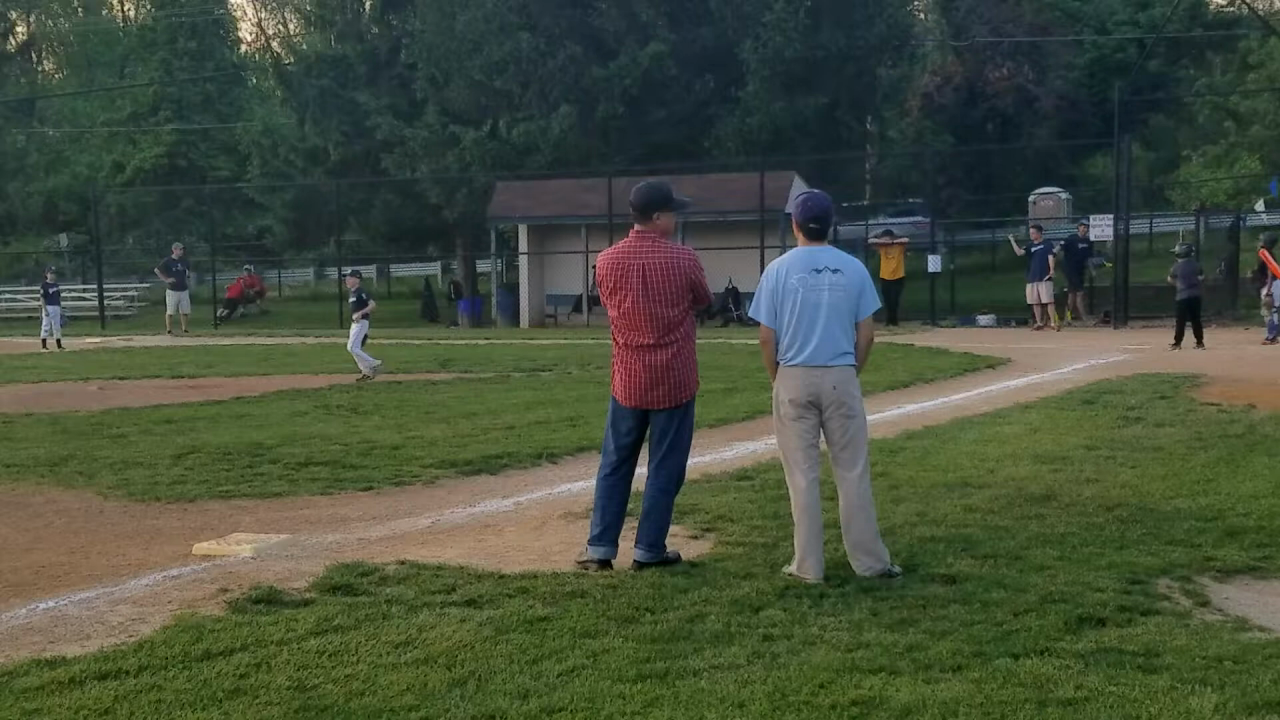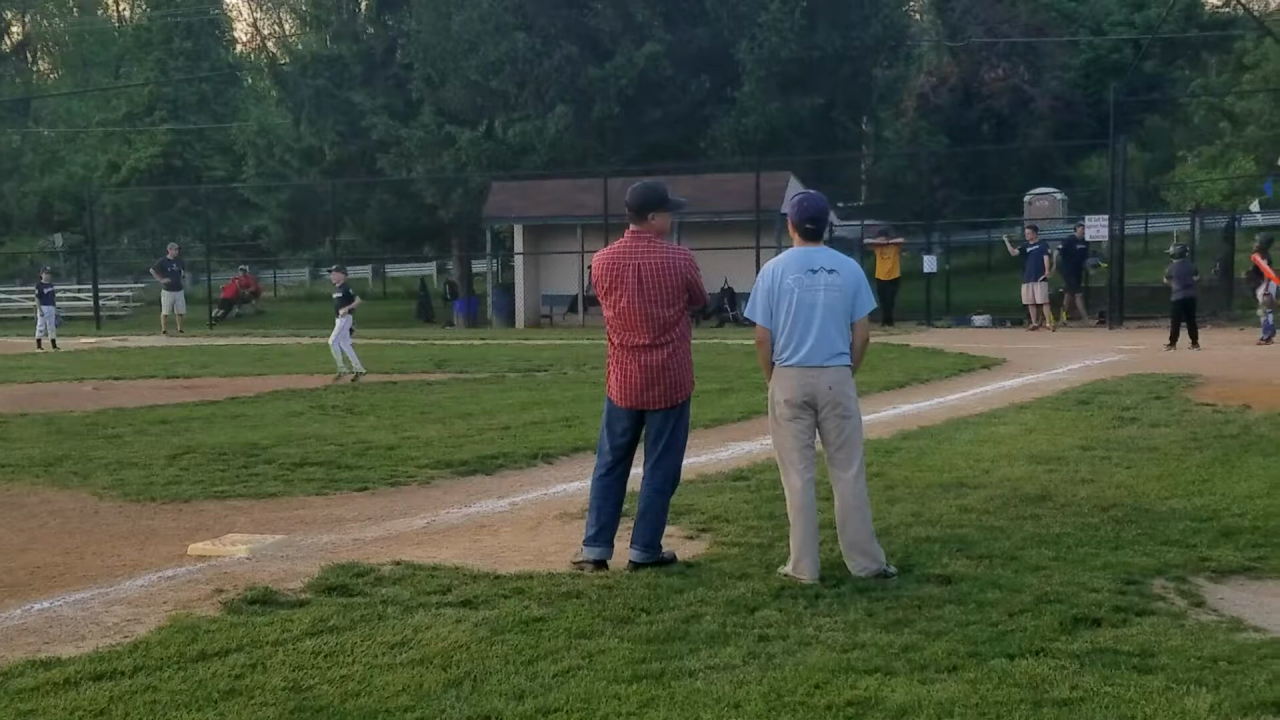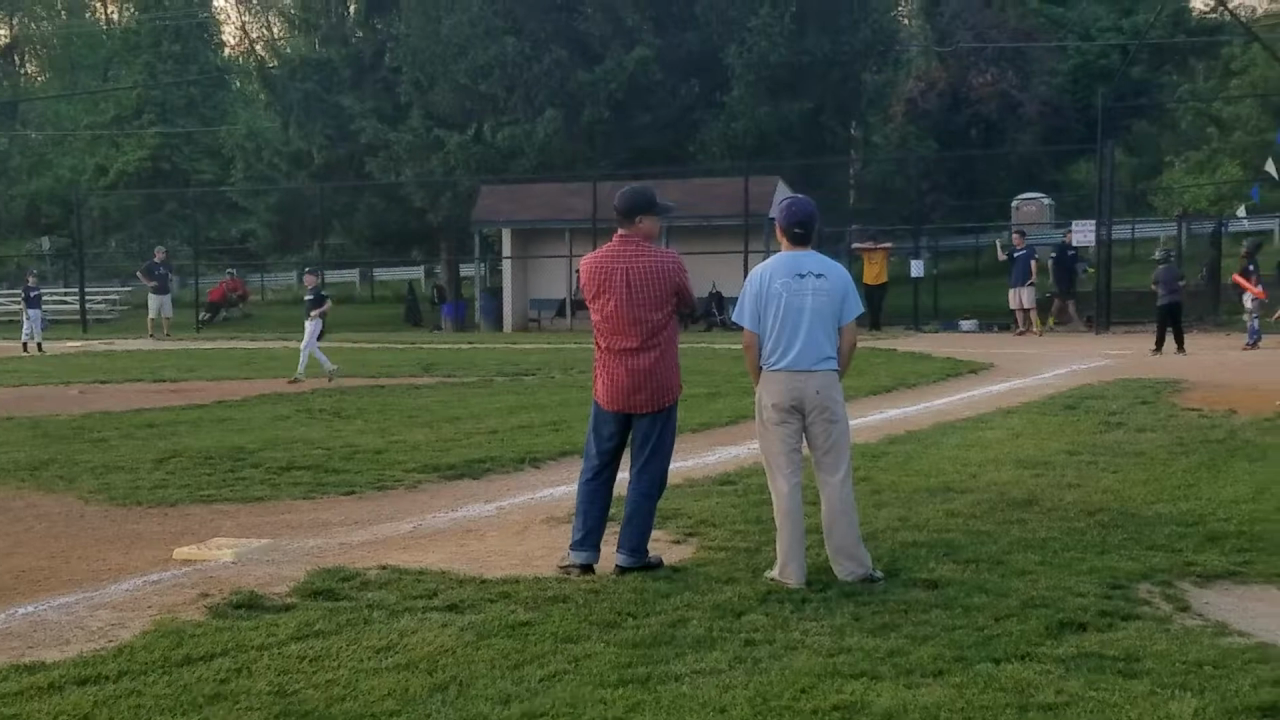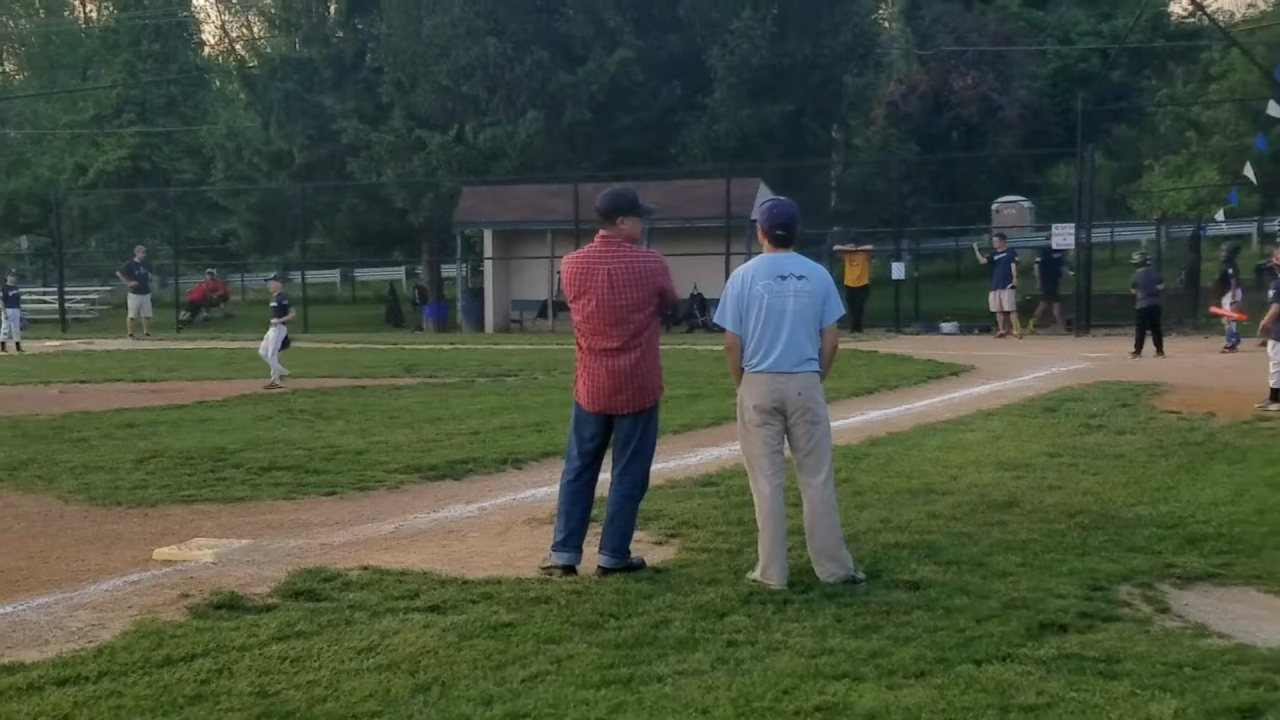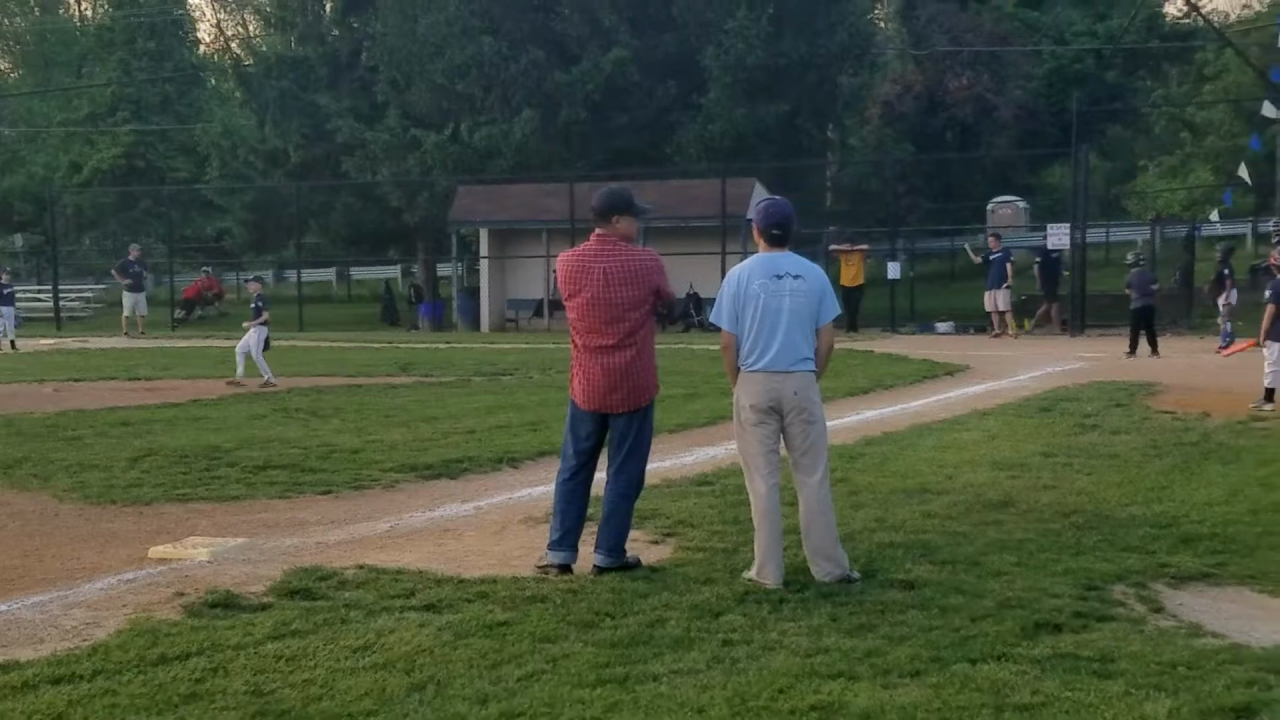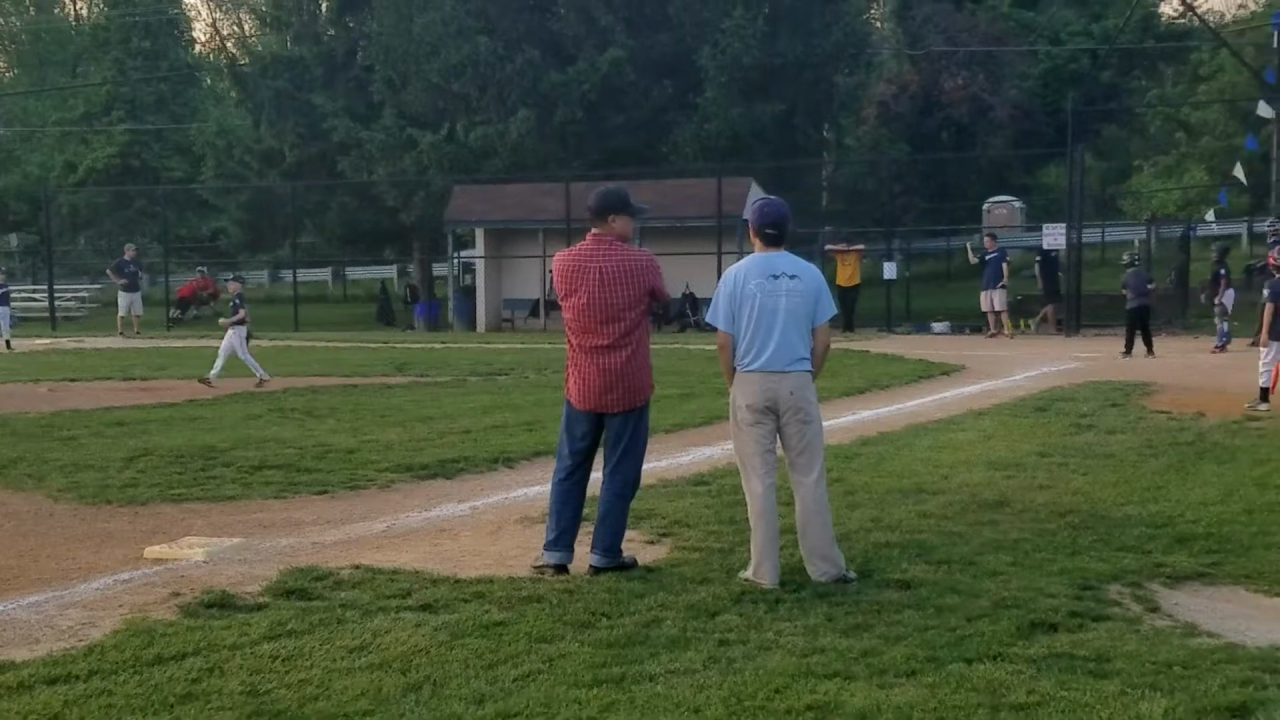
dt=0.1s
person 1, frame 1
left shoulder: (779, 269)
right shoulder: (853, 268)
left elbow: (767, 337)
right elbow: (866, 334)
left wrist: (778, 380)
right wrist: (852, 374)
left hip: (794, 380)
right hip: (840, 378)
left knee: (803, 475)
right knee: (853, 473)
left ankle: (808, 565)
right ankle: (870, 561)
person 1, frame 2
left shoulder: (774, 269)
right shoulder: (849, 268)
left elbow: (763, 337)
right elbow: (861, 334)
left wrist: (773, 379)
right wrist: (847, 374)
left hip: (789, 380)
right hip: (836, 379)
left knee: (798, 475)
right knee: (848, 473)
left ankle: (804, 565)
right ankle: (865, 561)
person 1, frame 3
left shoulder: (762, 274)
right shoulder: (836, 273)
left elbow: (750, 341)
right elbow: (849, 338)
left wrist: (759, 384)
left hip: (776, 384)
right hip: (823, 383)
left knee: (785, 480)
right knee: (835, 478)
left ankle: (790, 570)
right ankle: (851, 566)
person 1, frame 4
left shoulder: (744, 275)
right shoulder: (818, 275)
left elbow: (732, 343)
right elbow: (831, 340)
left wrist: (742, 385)
left hip: (758, 386)
right hip: (805, 385)
left knee: (767, 481)
right knee: (817, 479)
left ankle: (772, 571)
right ankle: (833, 567)
person 1, frame 5
left shoulder: (740, 275)
right shoulder: (813, 274)
left elbow: (728, 342)
right elbow: (826, 340)
left wrist: (737, 385)
left hip: (754, 386)
right hip: (801, 384)
left knee: (763, 480)
right knee: (813, 478)
left ankle: (768, 570)
right ankle: (829, 567)
person 1, frame 6
left shoulder: (736, 275)
right shoulder: (809, 274)
left elbow: (725, 342)
right elbow: (822, 340)
left wrist: (733, 385)
left hip: (751, 385)
right hip: (797, 384)
left knee: (759, 480)
right knee: (809, 478)
left ankle: (764, 570)
right ankle: (825, 566)
person 2, frame 1
left shoulder: (607, 261)
right shoulder: (683, 259)
right elbow: (703, 302)
left hip: (628, 379)
right hip: (674, 379)
left knee: (614, 464)
right knee: (665, 468)
left ankle: (600, 548)
right ankle: (649, 550)
person 2, frame 2
left shoulder: (602, 261)
right shoulder: (679, 259)
right elbow: (699, 302)
left hip: (623, 380)
right hip: (669, 379)
left knee: (610, 464)
right knee: (661, 468)
left ankle: (595, 549)
right ankle: (644, 551)
person 2, frame 3
left shoulder: (591, 264)
right shoulder: (668, 263)
right elbow: (687, 305)
left hip: (611, 383)
right hip: (656, 383)
left knee: (597, 469)
right knee: (647, 473)
left ankle: (581, 553)
right ankle: (631, 555)
person 2, frame 4
left shoulder: (572, 264)
right shoulder: (651, 264)
right elbow: (670, 304)
left hip: (592, 384)
right hip: (637, 384)
left knee: (578, 470)
right knee: (629, 474)
left ankle: (564, 554)
right ankle: (613, 556)
person 2, frame 5
left shoulder: (567, 263)
right shoulder: (645, 262)
right elbow: (666, 299)
left hip: (586, 383)
right hip: (633, 383)
left knee: (574, 469)
right knee: (624, 472)
left ankle: (559, 553)
right ankle: (609, 555)
person 2, frame 6
left shoulder: (563, 262)
right shoulder: (641, 262)
right elbow: (662, 299)
left hip: (582, 383)
right hip: (628, 383)
left knee: (569, 468)
right knee: (620, 472)
left ankle: (556, 553)
right ankle: (605, 555)
